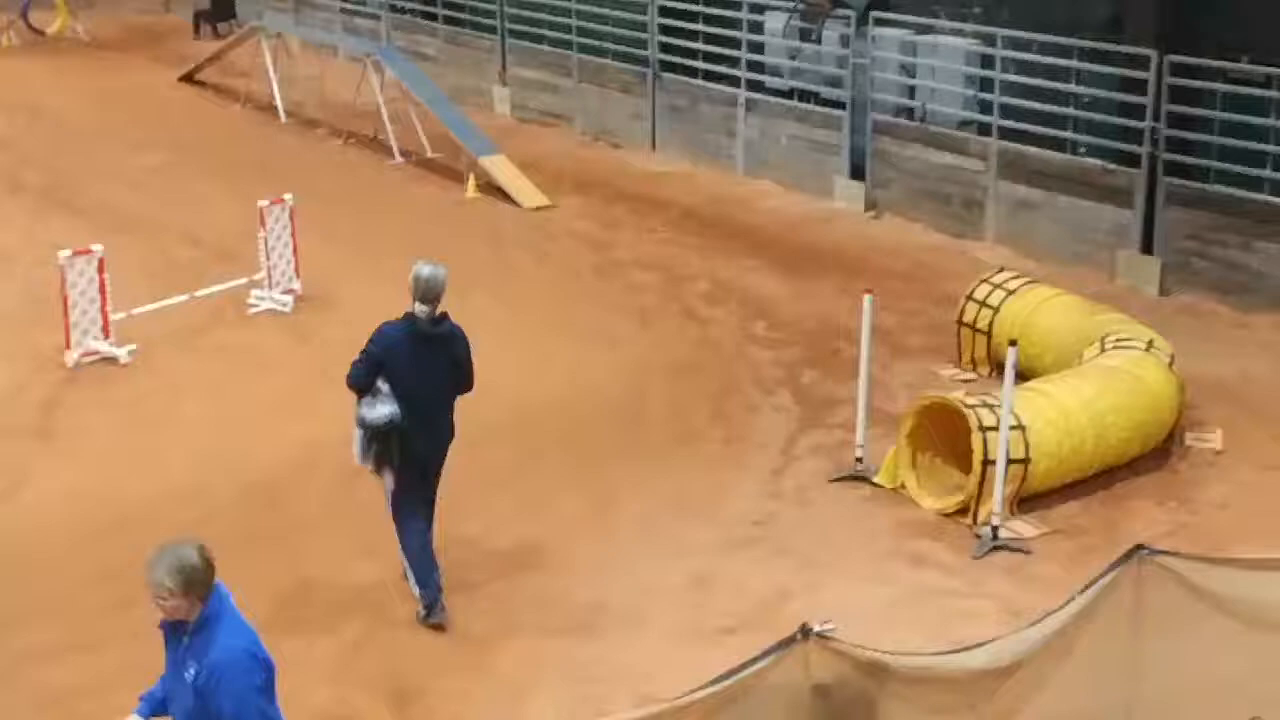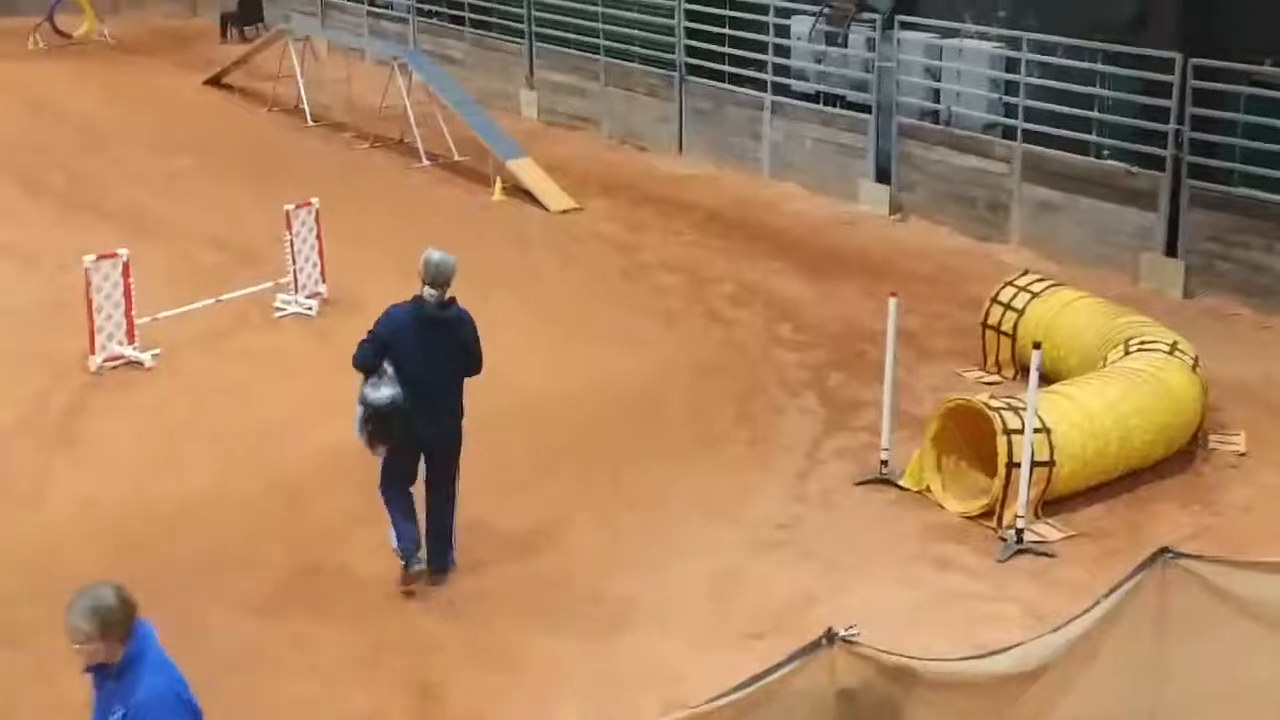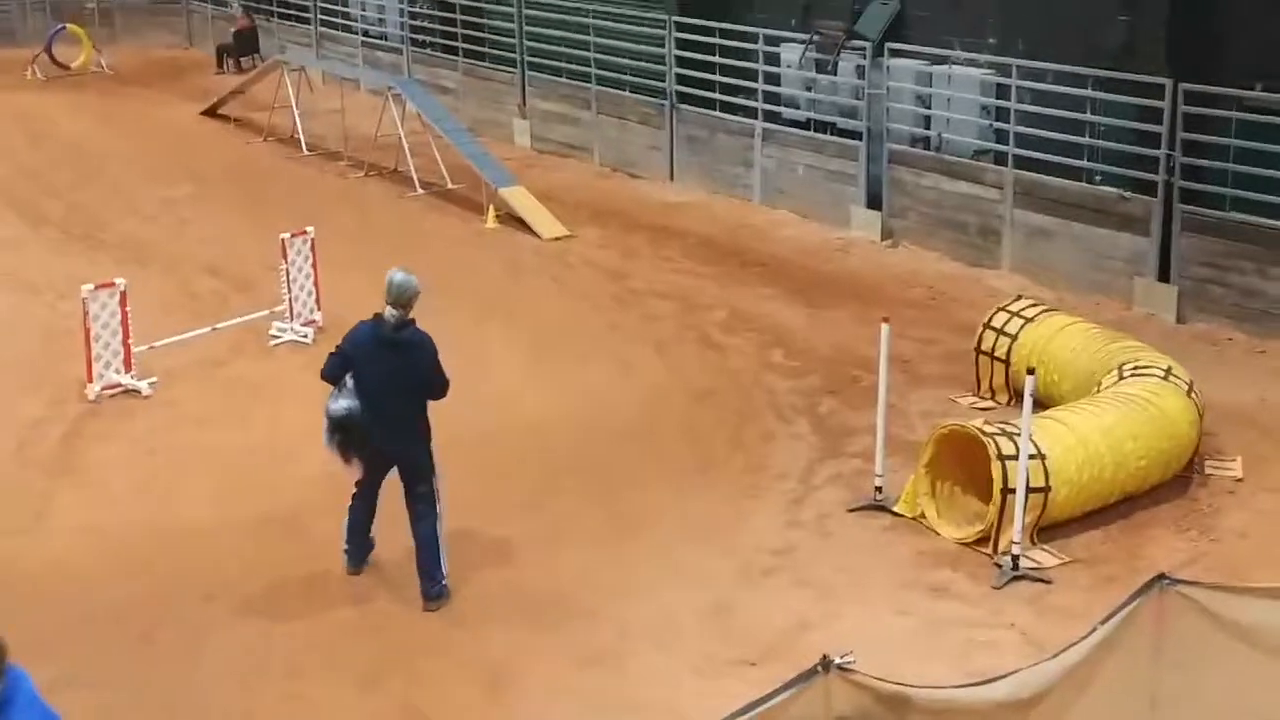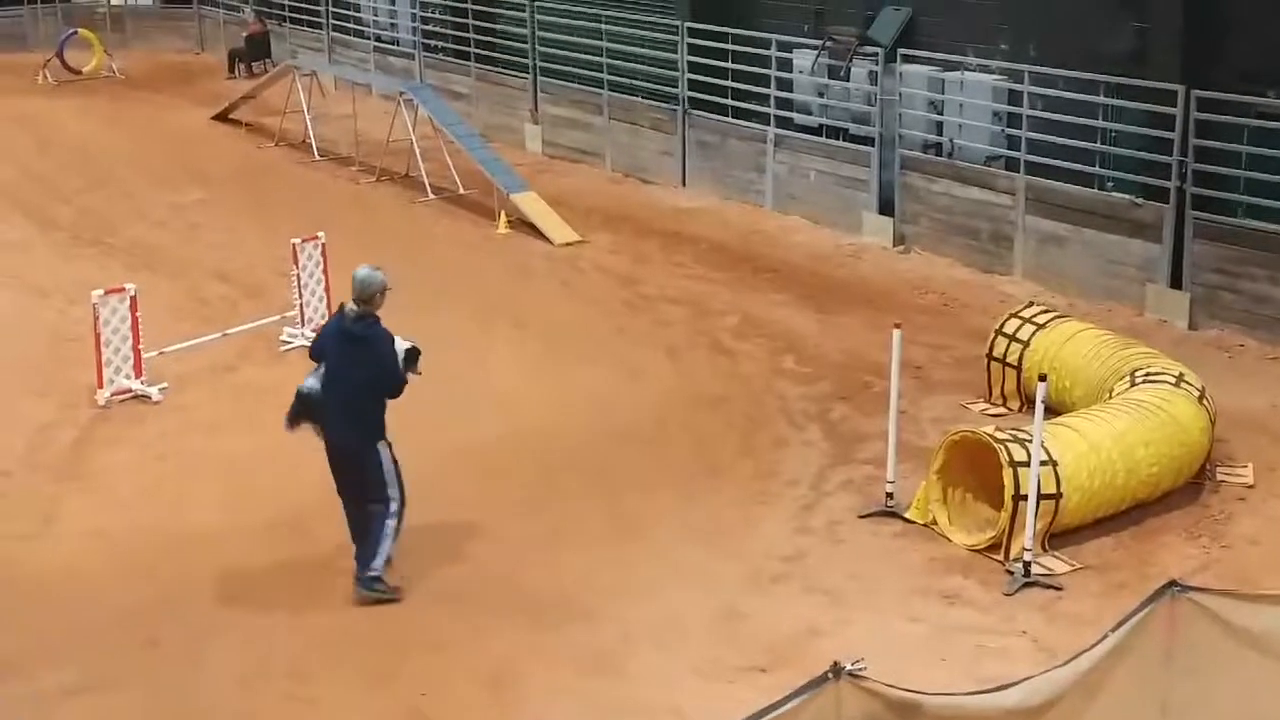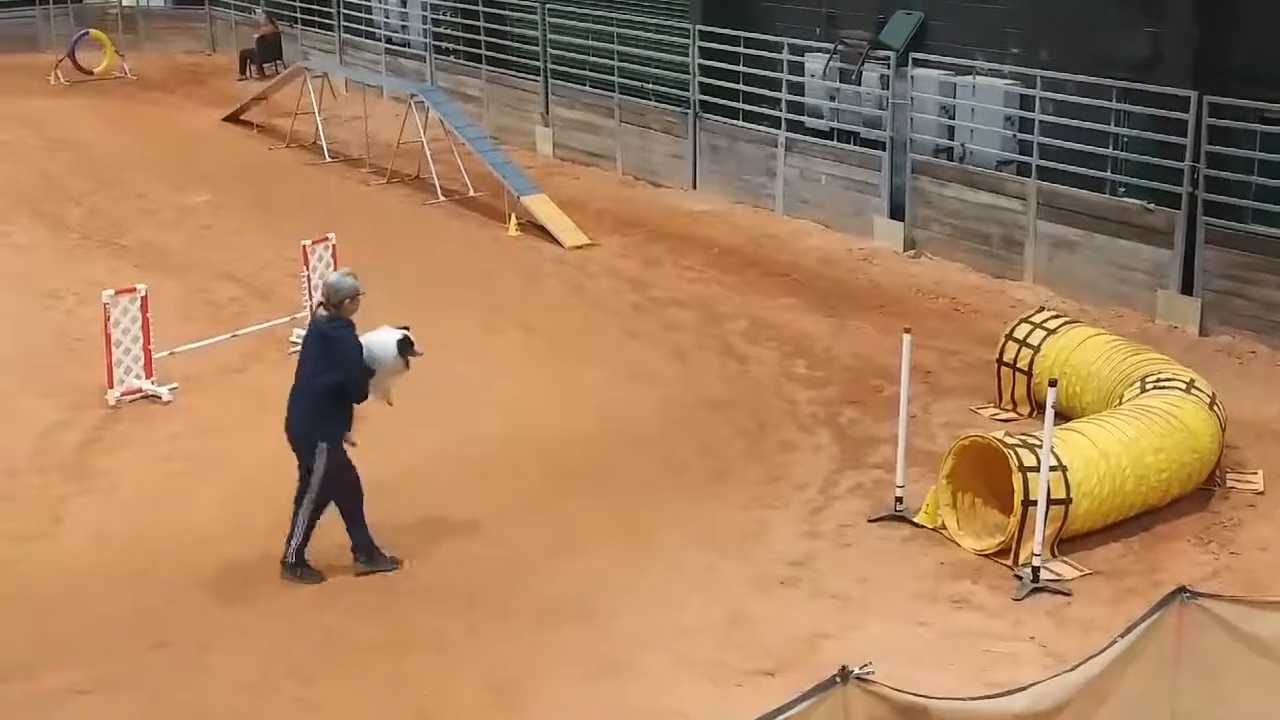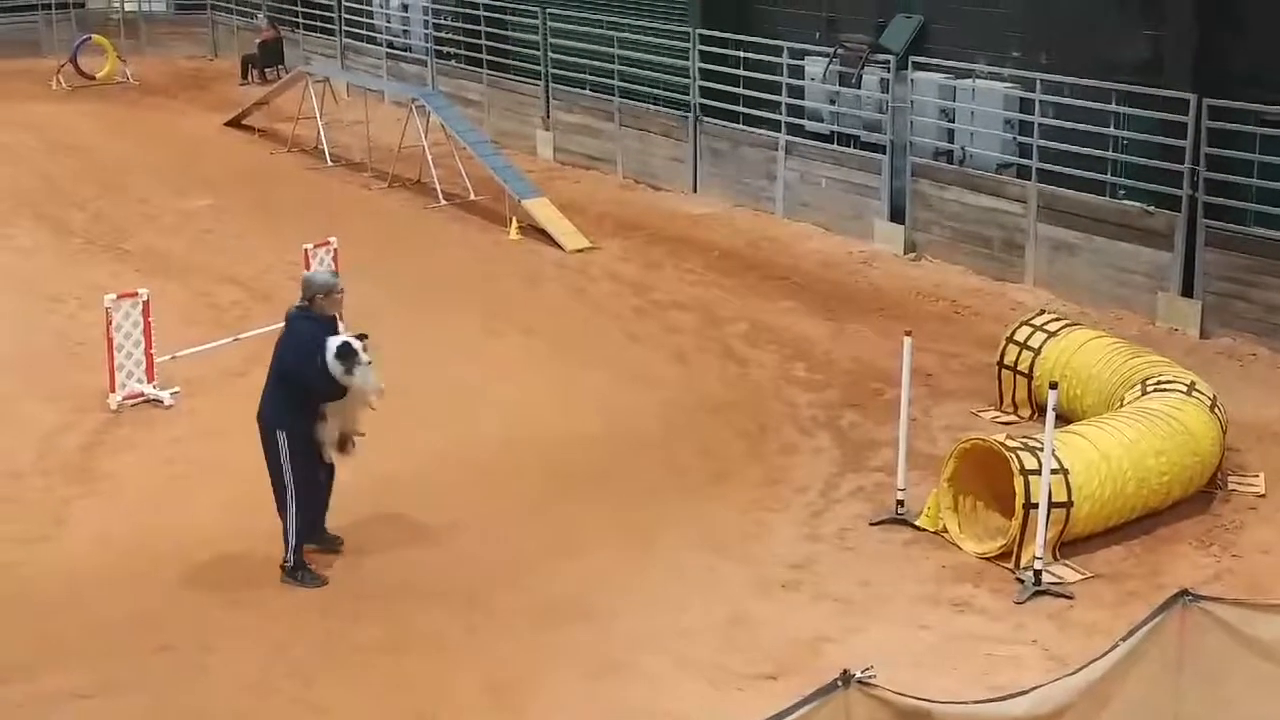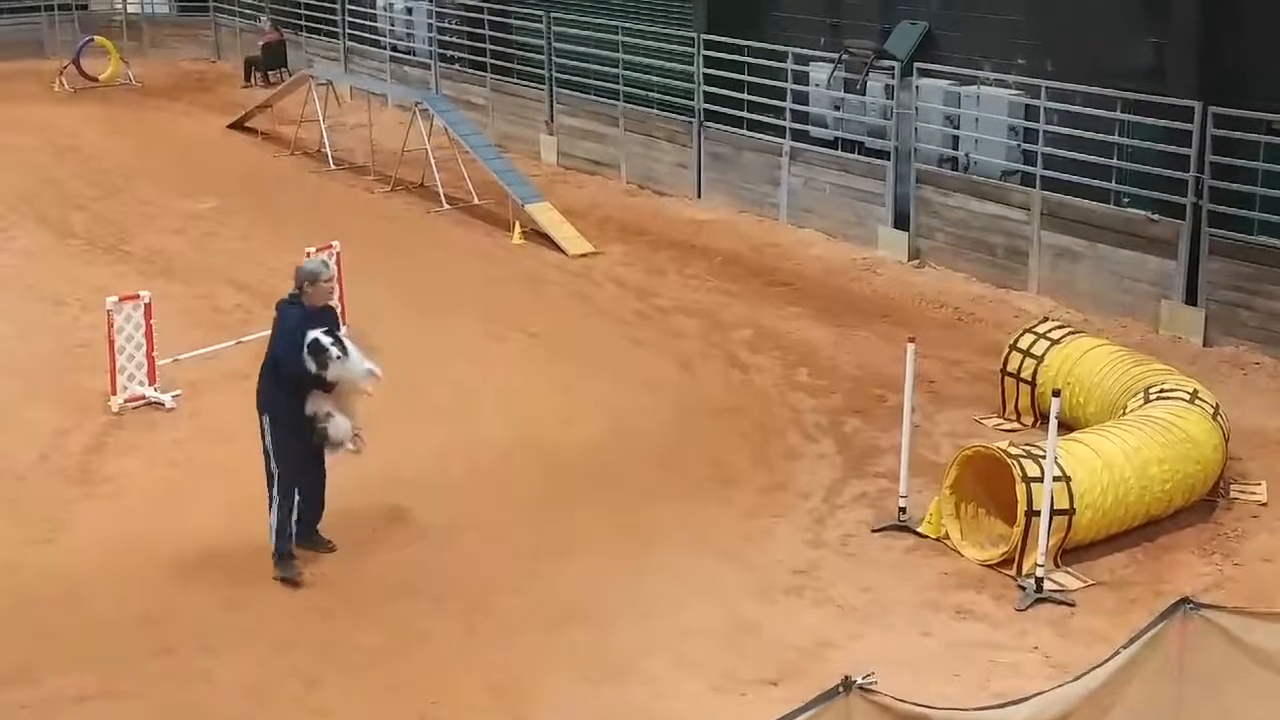
dt=0.3s
person 1, frame 1
left shoulder: (389, 335)
right shoulder: (454, 336)
left elbow: (357, 380)
right elbow: (465, 384)
left wrist: (381, 386)
left hip: (400, 439)
right hip: (438, 437)
left knee: (409, 516)
right knee: (423, 506)
left ankle: (431, 598)
right ankle: (422, 573)
person 1, frame 2
left shoulder: (396, 317)
right shoulder: (462, 321)
left elbow: (363, 361)
right elbow: (473, 367)
left wrist: (388, 368)
left hip: (405, 422)
right hip: (447, 422)
left knee: (395, 486)
right knee: (442, 491)
left ankle: (411, 557)
right ankle: (438, 564)
person 1, frame 3
left shoulder: (360, 334)
right shoulder: (420, 342)
left elbow: (331, 372)
right elbow: (438, 389)
left hip: (371, 436)
right hip: (411, 438)
left knee: (365, 492)
right knee: (425, 507)
left ankle: (355, 555)
right ankle: (434, 588)
person 1, frame 4
left shoulder: (335, 325)
right shoulder: (380, 338)
left elbow: (316, 354)
right elbow: (393, 388)
right wrist: (403, 368)
left hip: (333, 428)
right hip: (366, 432)
left knee: (353, 495)
right knee: (389, 500)
left ankle: (368, 562)
right ankle: (371, 577)
person 1, frame 5
left shoulder: (323, 327)
right shoulder: (344, 341)
right elbow: (357, 391)
left wrist: (361, 373)
right wrist: (370, 374)
left hip: (311, 421)
right hip: (316, 429)
left knee: (347, 486)
right knee: (314, 495)
left ankle: (367, 555)
right ankle: (292, 562)
person 1, frame 6
left shoulder: (322, 323)
right shoulder: (305, 333)
left elbow: (321, 373)
right elbow: (318, 386)
right wrist: (344, 387)
left hip: (301, 415)
right hip: (282, 419)
left knee: (321, 471)
right knee: (295, 491)
left ankle: (314, 532)
right ankle: (293, 565)
person 1, frame 7
left shoulder: (329, 315)
right shoulder: (290, 318)
right elbow: (292, 368)
left wrist: (333, 377)
right wrist: (327, 382)
left hip: (309, 406)
right hip: (279, 408)
left knee: (314, 472)
right knee: (285, 480)
left ankle: (307, 531)
right ankle: (283, 557)
